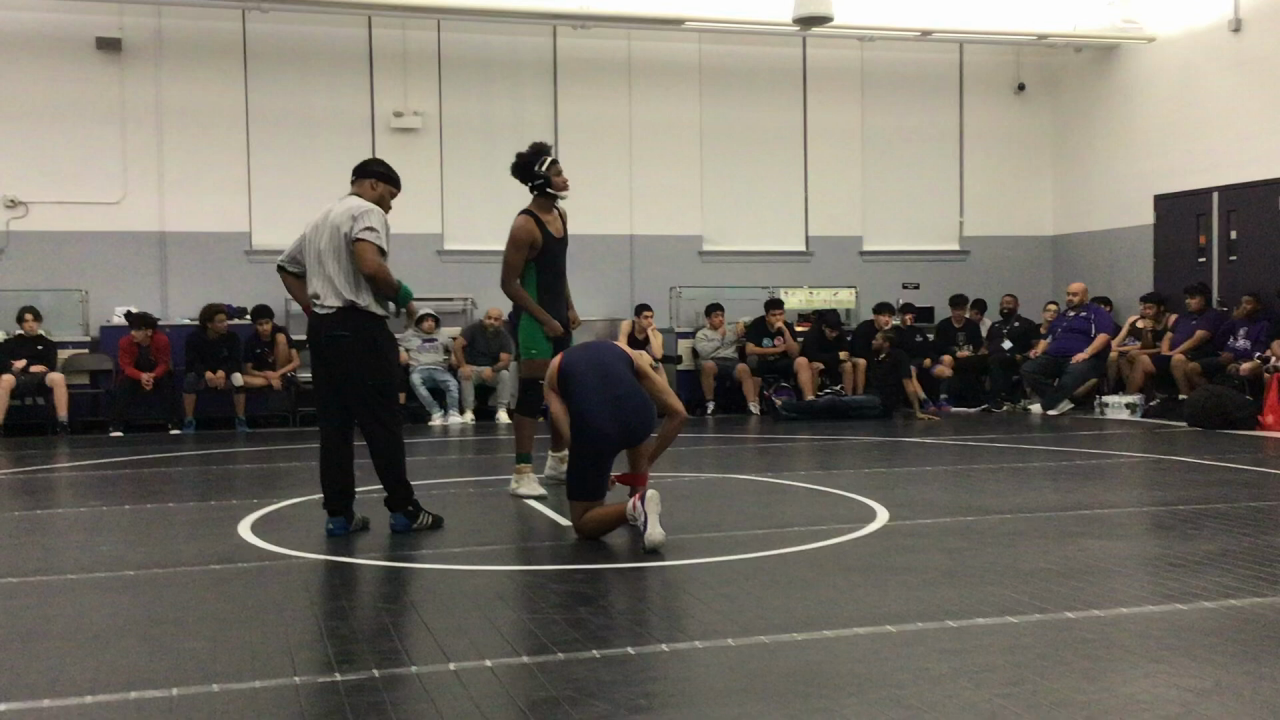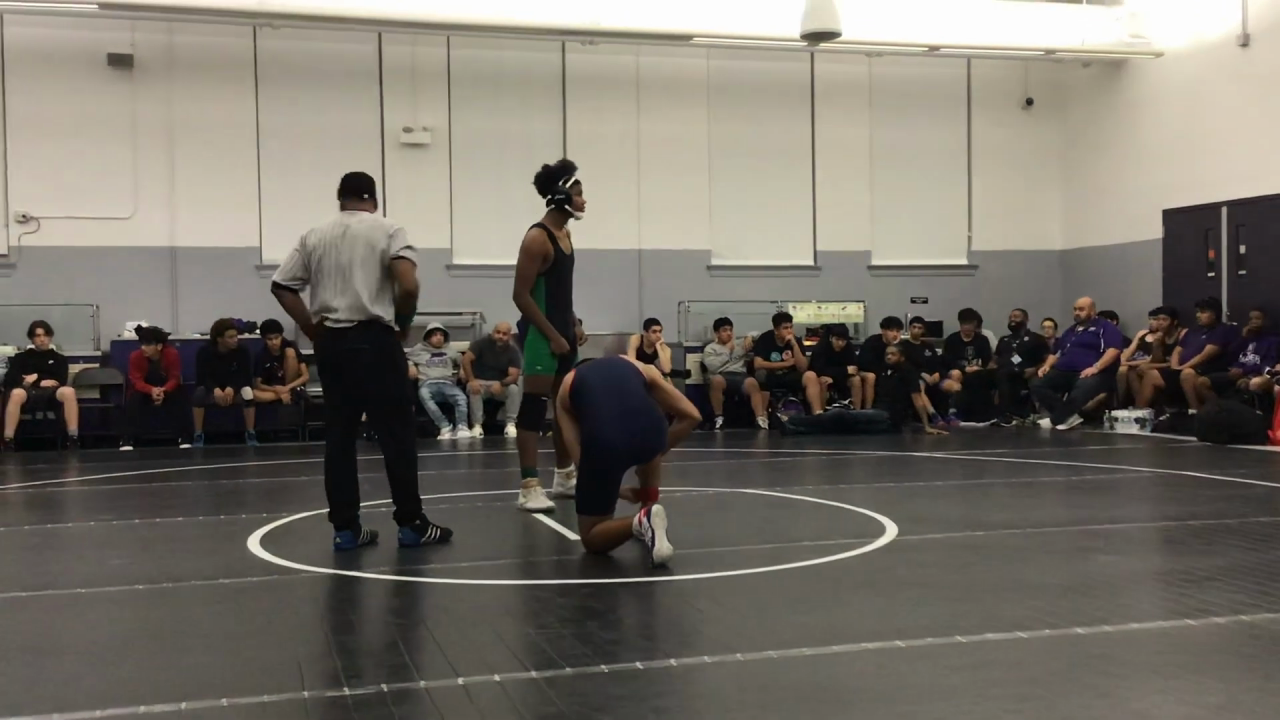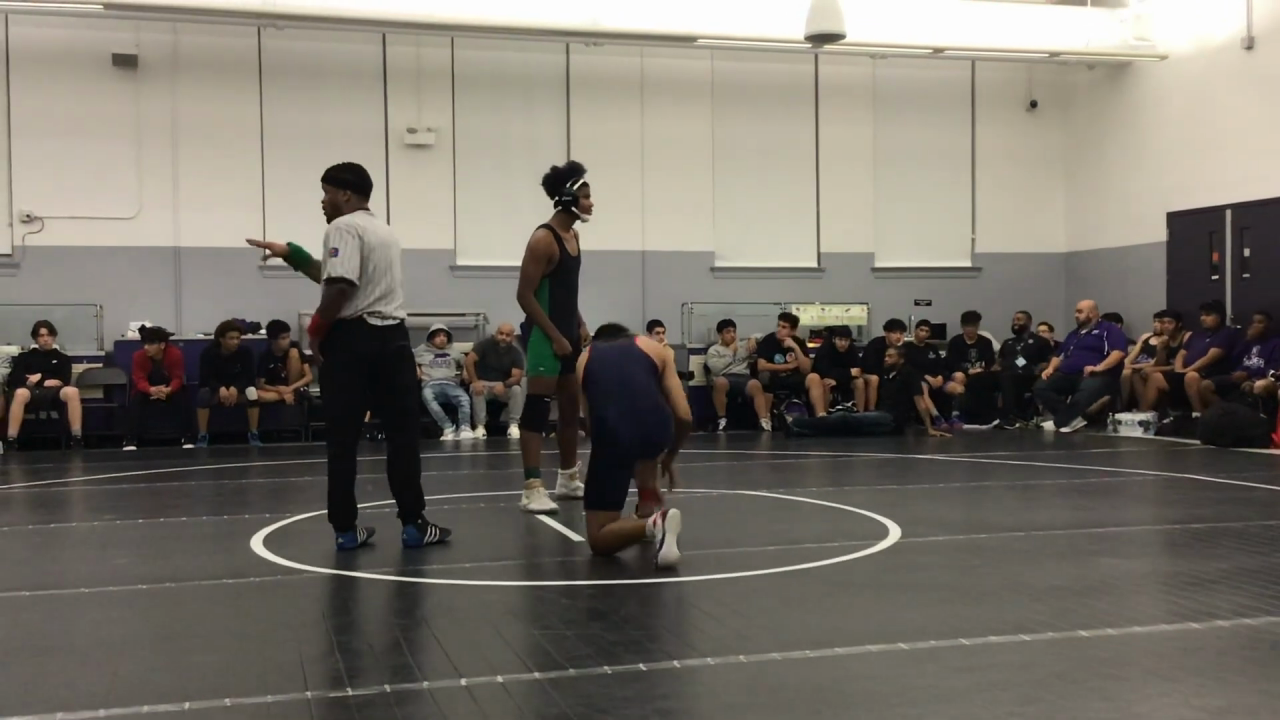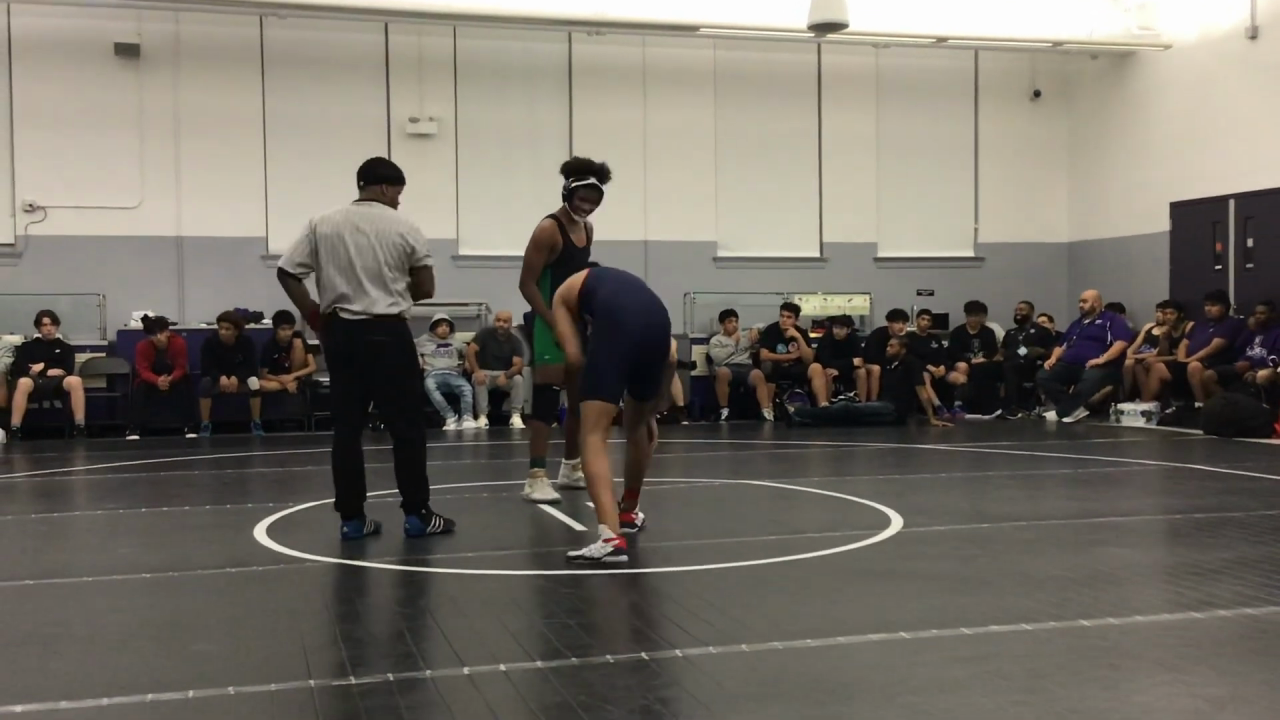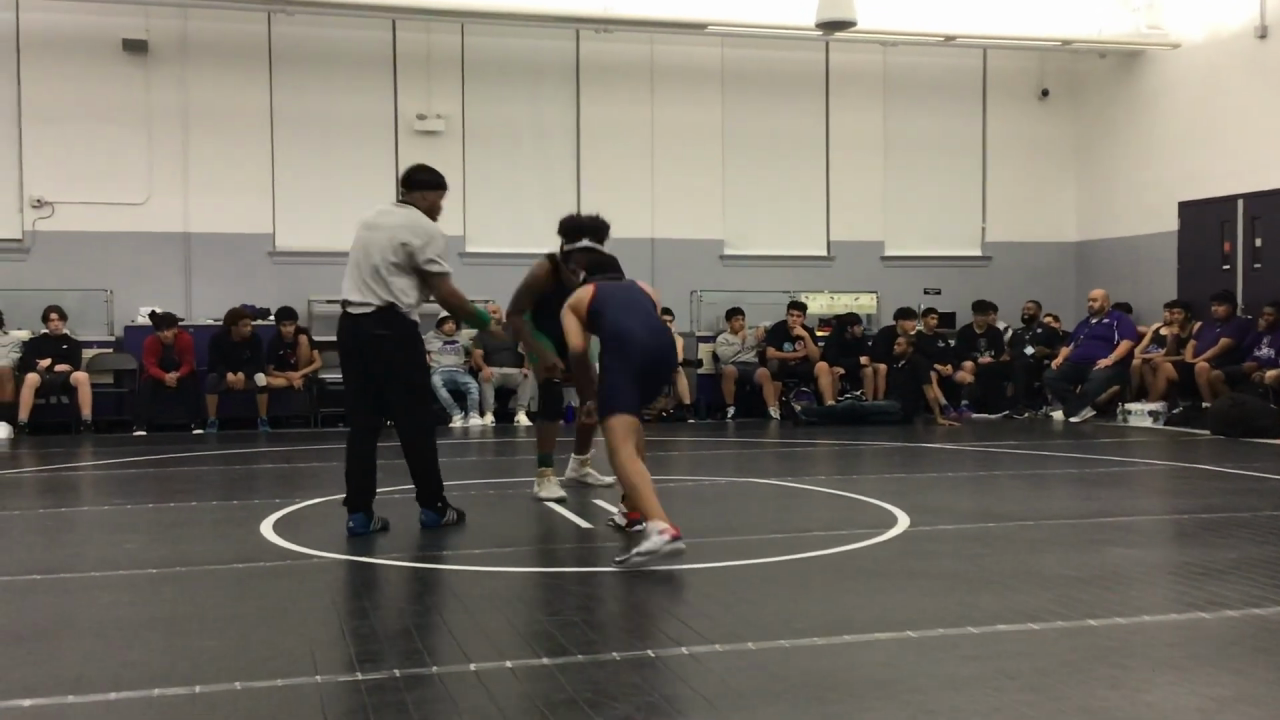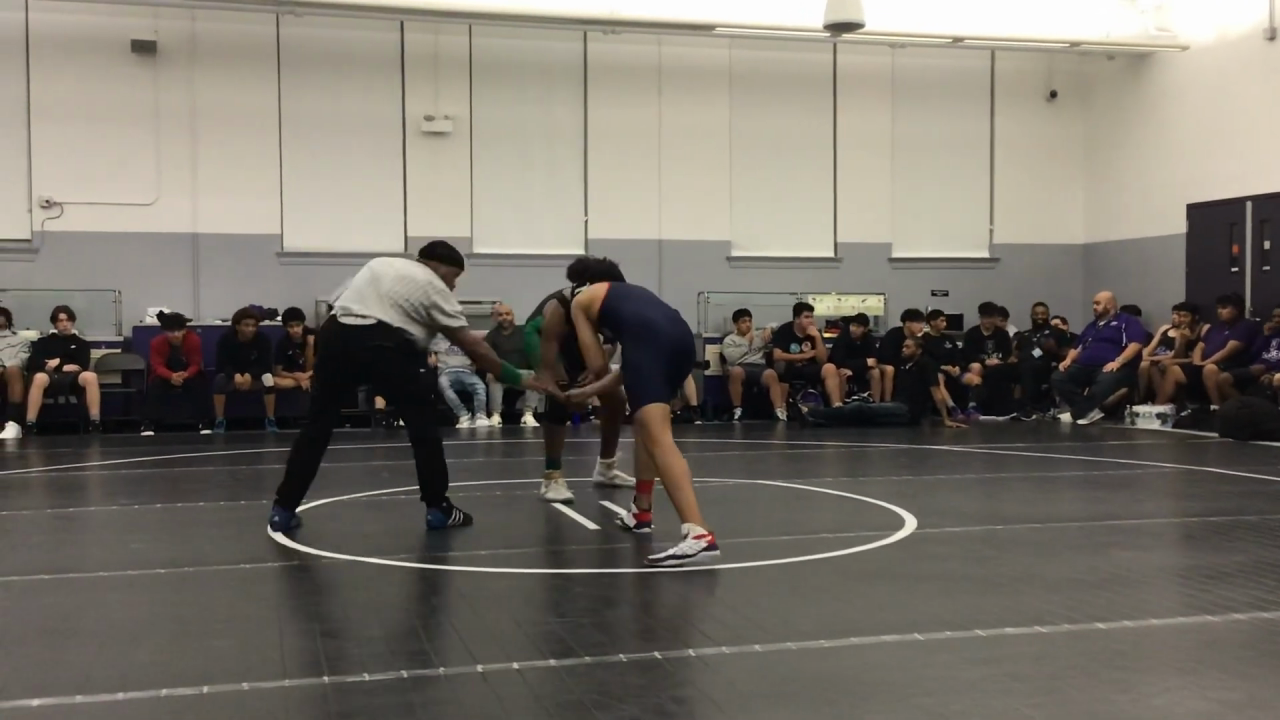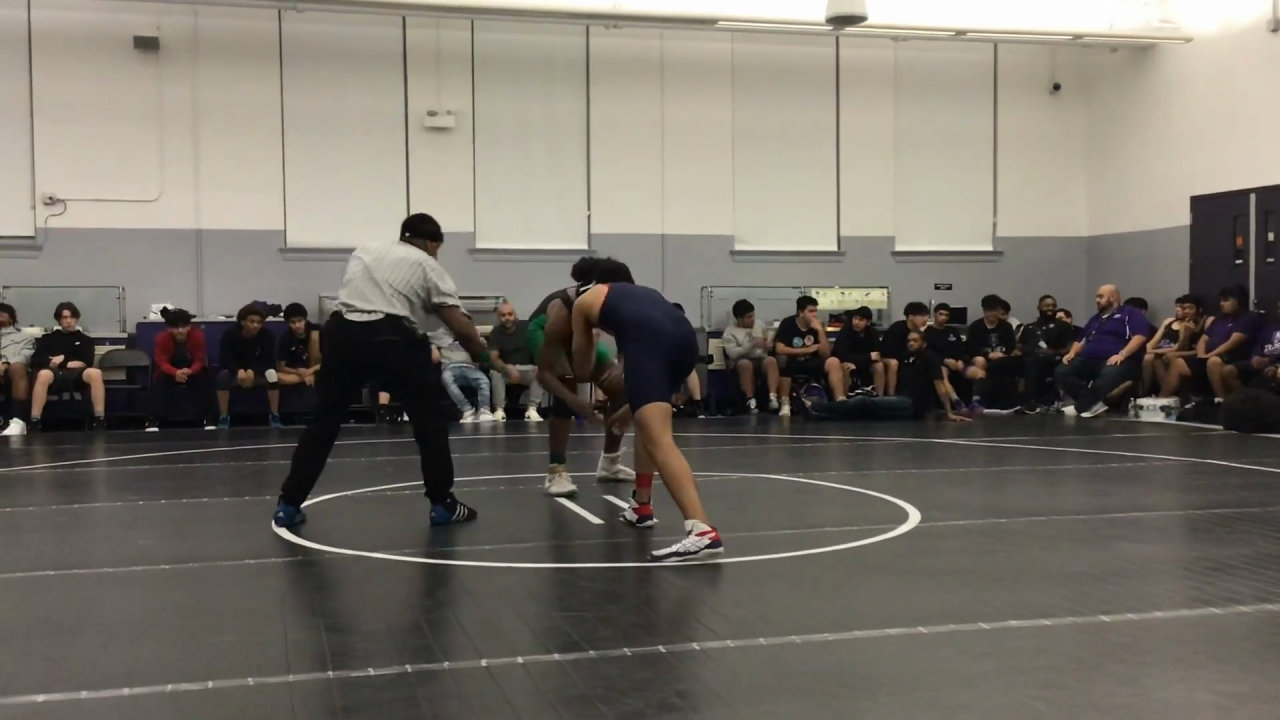
dt=0.7s
person 1, frame 1
left shoulder: (319, 220)
right shoulder: (367, 212)
left elbow: (287, 267)
right elbow: (370, 266)
left wrist: (311, 306)
right wrist: (401, 294)
left hip: (323, 328)
right hip: (359, 328)
left knee: (334, 424)
right knee: (382, 421)
left ankle: (339, 514)
right ankle: (403, 509)
person 1, frame 2
left shoulder: (314, 236)
right shoulder: (387, 229)
left elbow: (282, 287)
right elbow: (408, 284)
left wrist: (313, 328)
right wrist: (404, 319)
left hip: (331, 343)
right hip: (373, 341)
left knee: (339, 436)
right knee: (396, 434)
left ankle: (345, 527)
right ankle: (411, 523)
person 1, frame 3
left shoulder: (344, 227)
right shoulder: (385, 232)
left elbow: (340, 285)
left wrist: (317, 327)
right wrist: (290, 253)
left hip: (350, 339)
right hip: (393, 337)
left knee: (342, 438)
right knee: (402, 433)
left ankle: (345, 528)
right ankle: (412, 523)
person 1, frame 4
left shoulder: (322, 225)
right shoulder: (404, 228)
left elbow: (287, 273)
right elbow: (426, 289)
left wrist: (312, 314)
left hip: (341, 332)
right hip: (389, 332)
left knee: (347, 427)
right knee: (406, 425)
left ankle: (352, 517)
right ankle: (417, 513)
person 1, frame 5
left shoulder: (371, 219)
right shoulder: (425, 230)
right elbow: (445, 295)
right wrist: (484, 321)
left hip: (351, 325)
right hip: (391, 328)
left knee: (364, 422)
right knee: (415, 419)
left ankle: (359, 513)
right ankle: (433, 507)
person 1, frame 6
left shoulder: (379, 263)
right shoulder: (433, 287)
left elbow: (333, 300)
right elbow: (472, 345)
right wrist: (519, 379)
left hip: (335, 337)
right hip: (381, 344)
left knee: (319, 422)
right knee: (422, 422)
left ankle: (283, 509)
right ankle: (438, 508)
person 1, frame 7
left shoulder: (364, 250)
right shoulder: (428, 265)
right elbow: (460, 326)
right wrist: (485, 356)
left hip: (343, 332)
right hip: (392, 338)
left knee: (325, 419)
right knee: (429, 415)
left ankle: (288, 506)
right ankle: (442, 504)
person 2, frame 1
left shoulder: (559, 215)
right shoulder: (525, 225)
right elbow: (509, 283)
left wrist: (569, 307)
right wrist: (544, 319)
left hip: (558, 315)
right hip: (534, 319)
right knee: (531, 391)
left ankle: (559, 460)
right ankle: (522, 473)
person 2, frame 2
left shoulder: (565, 233)
right shoulder: (537, 238)
right elbow: (521, 295)
left wrist: (574, 324)
right wrist: (552, 335)
left hip: (563, 331)
right hip: (541, 334)
right knee: (534, 406)
left ankle: (565, 476)
right ankle: (529, 487)
person 2, frame 3
left shoulder: (573, 235)
right shoulder: (543, 239)
right elbow: (525, 295)
left wrist: (580, 325)
right wrist: (554, 336)
left hip: (569, 333)
right hip: (545, 335)
left knee: (572, 406)
right knee: (537, 408)
left ankle: (568, 478)
right ankle: (532, 488)
person 2, frame 4
left shoulder: (587, 229)
right shoulder: (548, 229)
right elbow: (527, 284)
right wrist: (555, 325)
right hip: (549, 324)
left knee: (581, 397)
right knee: (547, 397)
left ankle: (571, 468)
right ankle: (536, 478)
person 2, frame 5
left shoulder: (601, 267)
right shoulder: (544, 270)
right elbow: (513, 315)
right wrist: (540, 355)
right hip: (538, 326)
right knee: (552, 388)
left ankle: (579, 465)
right ankle: (544, 475)
person 2, frame 6
right shoulder: (558, 310)
left elbow: (612, 343)
right elbow: (546, 372)
left hip: (577, 338)
right hip: (541, 335)
left knee: (616, 399)
left ankle: (606, 468)
right ankle: (552, 478)
person 2, frame 7
right shoulder: (562, 311)
right elbow: (543, 373)
left wrist: (621, 369)
right wrist: (571, 399)
right hip: (544, 330)
left knee: (621, 392)
right knee: (568, 389)
left ankle: (609, 464)
right ankle: (556, 472)
person 3, frame 1
left shoulder: (555, 367)
right shoulder: (623, 350)
left elbow: (570, 433)
right elbow: (677, 413)
left wrist: (598, 474)
right wrist: (648, 461)
left hip: (592, 427)
right hip: (638, 415)
left knee: (583, 523)
left ankle: (635, 506)
right ankle: (639, 499)
person 3, frame 2
left shoulder: (568, 384)
right shoulder: (634, 365)
left elbow: (581, 458)
right elbow: (691, 415)
left wrist: (618, 491)
right wrist: (657, 451)
left hip: (603, 442)
right hip: (649, 431)
left knee: (592, 539)
left ankle: (641, 521)
right ankle: (648, 512)
person 3, frame 3
left shoulder: (586, 358)
right shoulder: (654, 348)
right elbow: (684, 417)
right wrist: (669, 458)
left hip: (612, 434)
right hip: (656, 428)
left knee: (600, 541)
left ankle: (652, 523)
right ankle: (649, 516)
person 3, frame 4
left shoulder: (567, 291)
right shoulder: (626, 282)
left elbow: (575, 359)
right elbow: (671, 360)
left wrist: (581, 384)
right wrist: (652, 413)
left hip: (617, 326)
right hip: (657, 323)
left knee: (592, 437)
right knee: (637, 423)
left ankle: (611, 537)
right ankle: (628, 512)
person 3, frame 5
left shoulder: (577, 299)
right shoulder: (644, 289)
left elbow: (577, 348)
left wrist: (590, 396)
left hip: (624, 348)
right hip: (663, 349)
left knee: (622, 450)
right knee: (630, 425)
left ankle: (661, 530)
right ankle: (634, 508)
person 3, frame 6
left shoulder: (582, 300)
right shoulder: (630, 293)
left elbow: (597, 366)
right elbow: (631, 369)
right wrist: (590, 391)
left hip: (648, 340)
right hip: (682, 337)
left knee: (658, 440)
right knee: (645, 424)
left ankle: (699, 534)
right ankle: (641, 511)
person 3, frame 7
left shoulder: (584, 301)
right shoulder: (644, 292)
left elbow: (582, 371)
right wrist: (630, 408)
left hip: (648, 340)
right hip: (684, 336)
left knee: (659, 440)
right knee: (646, 422)
left ankle: (703, 531)
right ankle: (641, 506)
